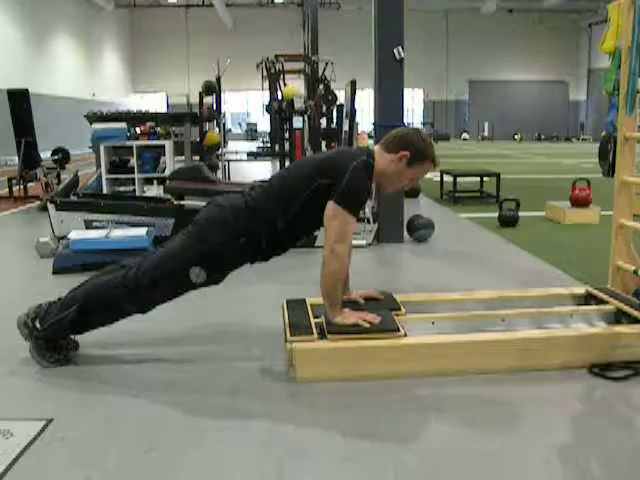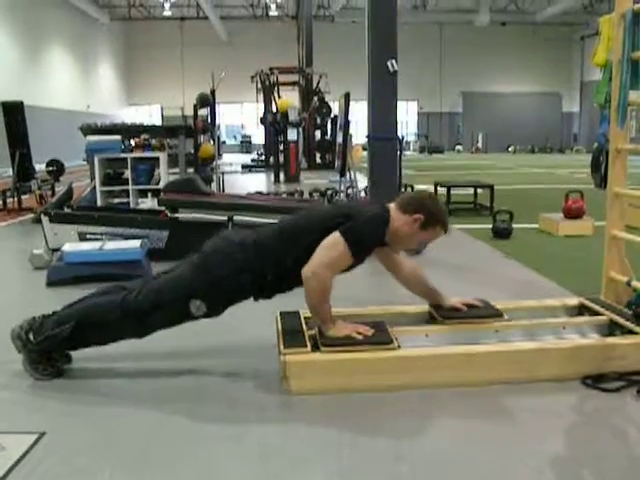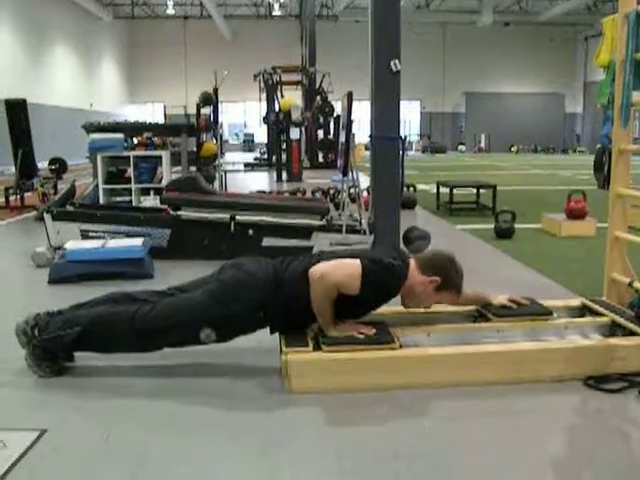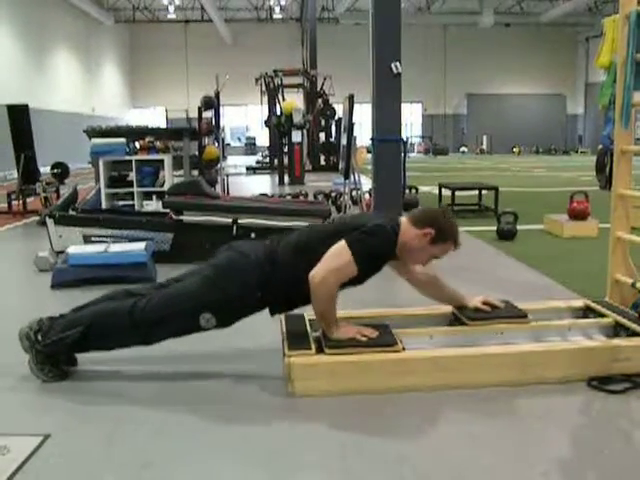
dt=1s
person 1, frame 1
left shoulder: (355, 165)
right shoulder: (357, 174)
left elbow: (339, 241)
right elbow: (335, 248)
left wrist: (346, 291)
right wrist: (335, 312)
left hip: (231, 222)
right hip: (230, 234)
left knee: (143, 277)
right knee: (140, 287)
left ankle: (50, 318)
right ankle: (44, 326)
person 1, frame 2
left shoulder: (375, 219)
right shoulder: (372, 224)
left elbow: (403, 269)
right elbow: (314, 272)
left wrist: (441, 300)
right wrist: (329, 325)
left hip: (236, 254)
right hip: (233, 269)
left knee: (143, 298)
right knee: (138, 312)
left ankle: (47, 329)
right ankle: (39, 337)
person 1, frame 3
left shoulder: (400, 264)
right shoulder: (388, 277)
left elbow: (444, 288)
right elbow: (322, 274)
left wrist: (488, 298)
right wrist: (330, 326)
left hip: (252, 278)
right hip: (250, 299)
left knee: (155, 307)
right knee: (147, 326)
left ankle: (52, 323)
right ankle: (47, 335)
person 1, frame 4
left shoulder: (389, 233)
right shoulder: (380, 235)
left elbow: (420, 277)
right elbow: (321, 279)
left wrist: (463, 301)
right wrist: (332, 328)
left hip: (249, 262)
right hip: (247, 280)
left knee: (152, 302)
right knee: (148, 319)
left ankle: (54, 330)
right ankle: (48, 340)
